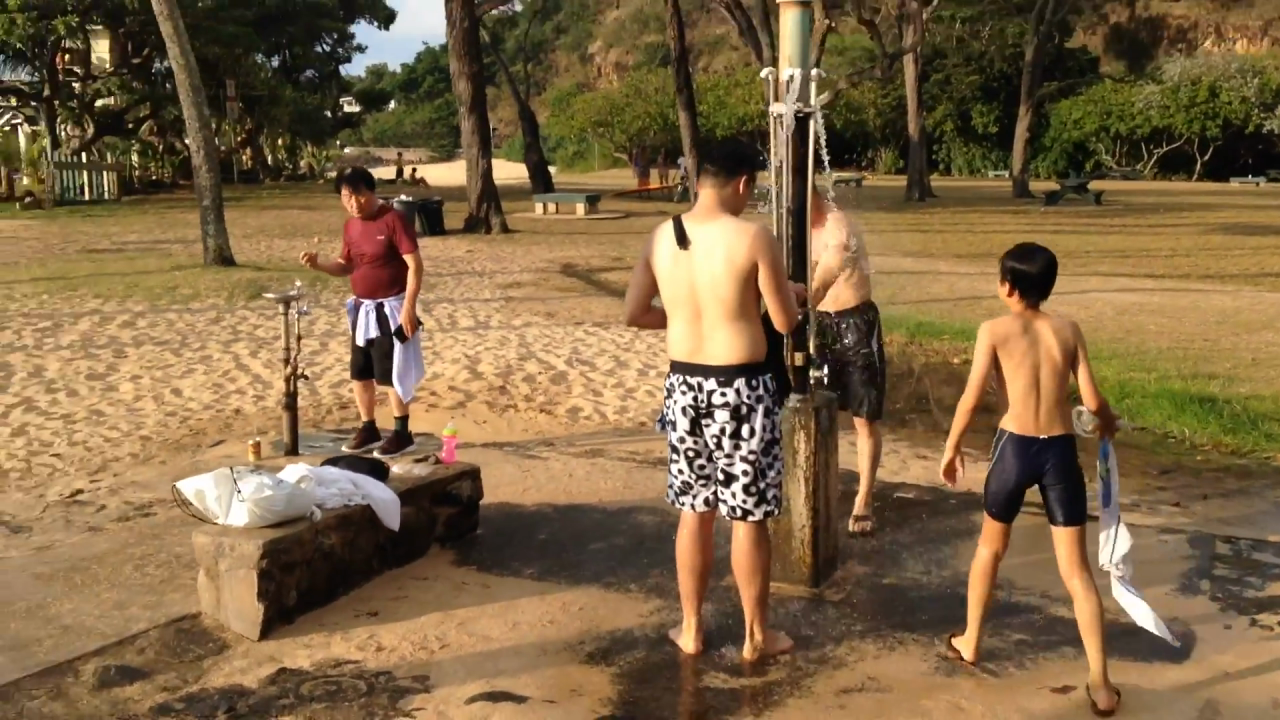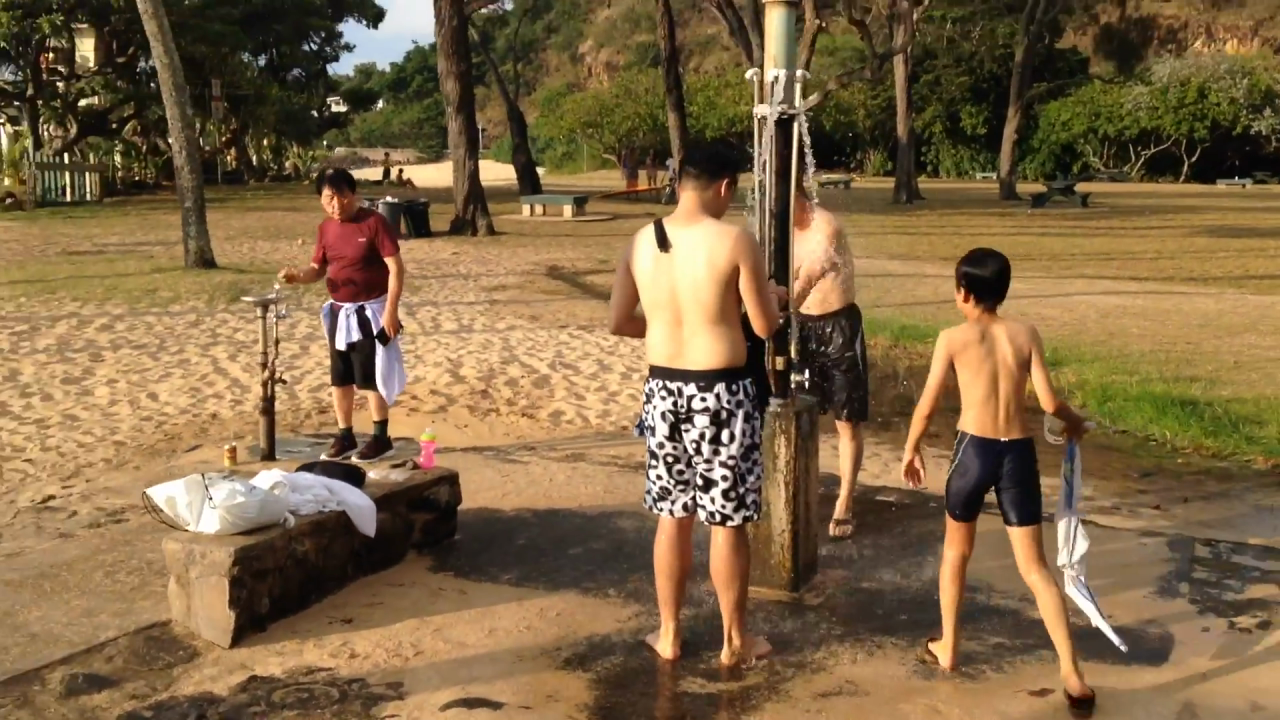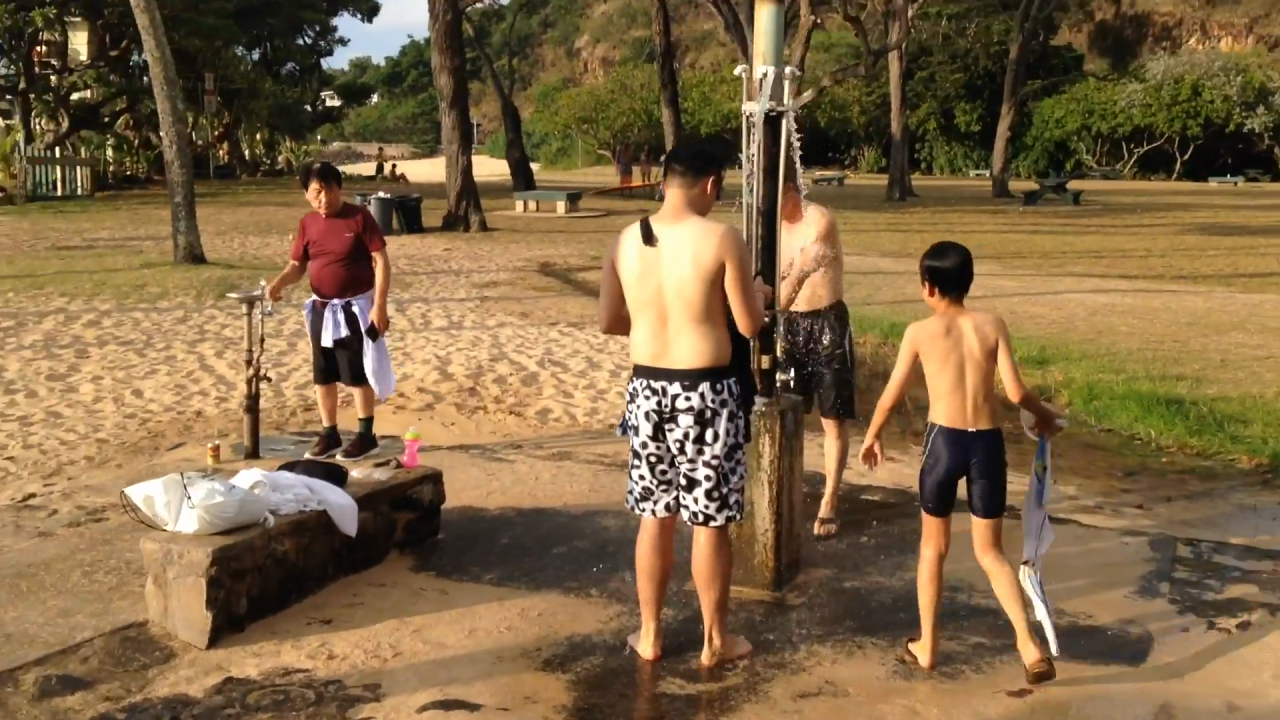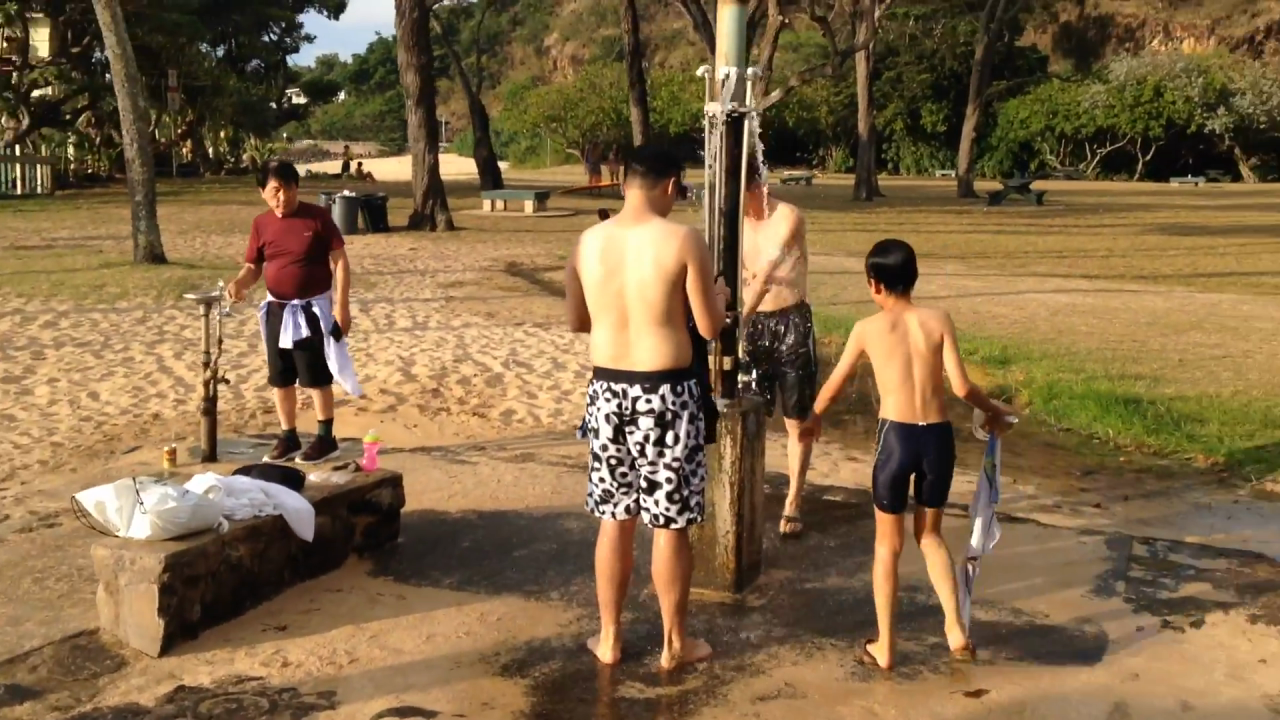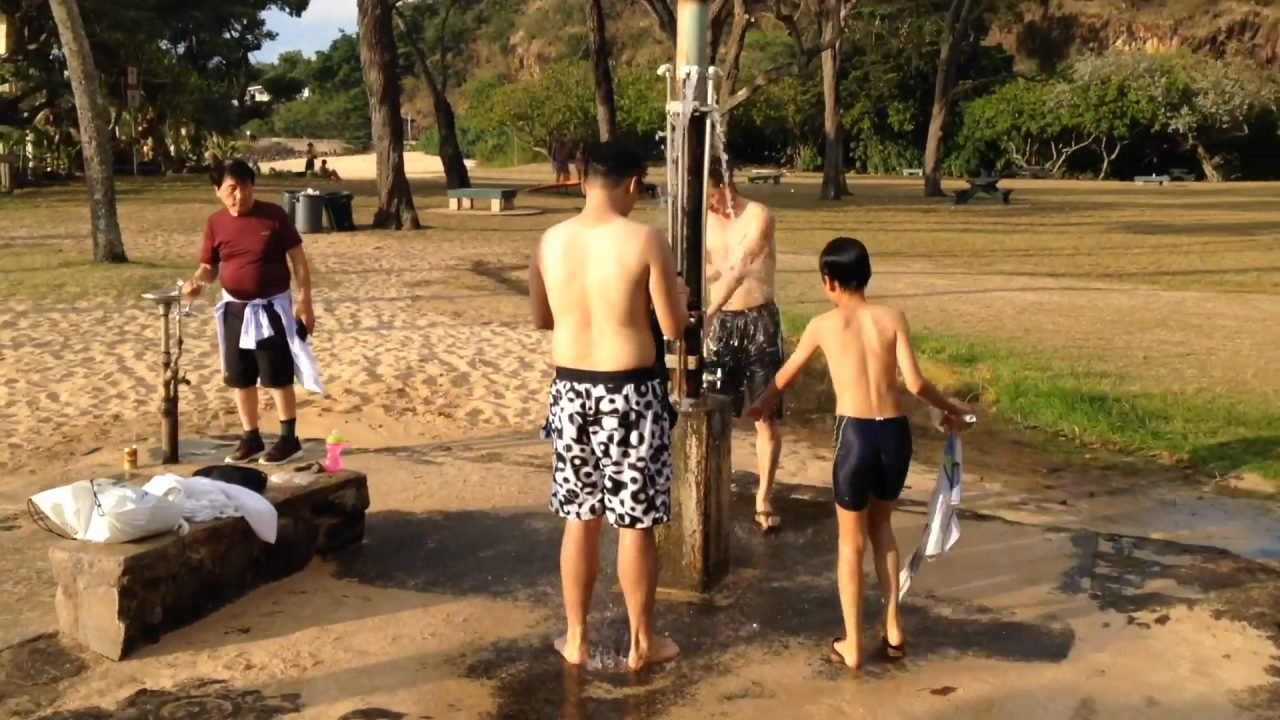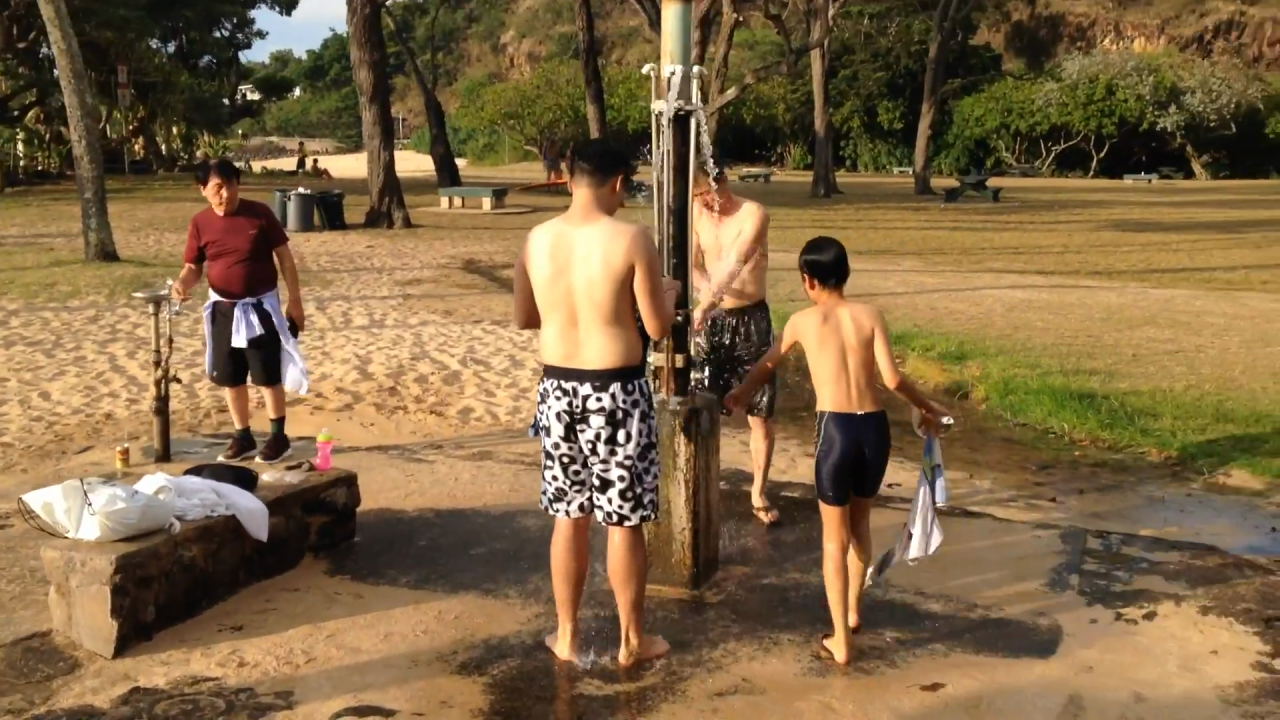
dt=0.1s
person 1, frame 1
left shoulder: (661, 237)
right shoulder: (754, 237)
left elbow: (633, 314)
right elbow: (784, 322)
right wrist: (792, 294)
left hip: (685, 384)
right hip: (741, 387)
left knee: (694, 510)
right knee: (749, 515)
left ankle: (691, 628)
right ankle: (757, 634)
person 1, frame 2
left shoulder: (641, 241)
right shoulder: (736, 240)
left elbow: (618, 322)
right elbow: (765, 327)
right wrist: (773, 296)
left hip: (664, 389)
right hip: (721, 391)
left knee: (673, 515)
right knee: (728, 521)
left ankle: (669, 633)
right ankle: (735, 640)
person 1, frame 3
left shoulder: (626, 239)
right shoulder: (722, 238)
left elbow: (609, 322)
right elbow: (750, 326)
right wrist: (758, 294)
left hip: (647, 388)
right hip: (705, 391)
left knee: (655, 516)
right knee: (710, 521)
left ankle: (649, 634)
right ankle: (715, 640)
person 1, frame 4
left shoulder: (588, 241)
right shoulder: (683, 240)
left elbow: (577, 321)
right elbow: (711, 328)
right wrist: (720, 294)
left hip: (607, 390)
right hip: (665, 393)
left knee: (615, 518)
right knee: (670, 523)
left ankle: (609, 637)
right ankle: (675, 643)
person 1, frame 5
left shoulder: (550, 240)
right shoulder: (646, 239)
left elbow: (542, 320)
right elbow: (673, 328)
right wrist: (681, 293)
left hip: (571, 391)
right hip: (629, 393)
left knee: (580, 518)
right knee: (636, 523)
left ankle: (576, 638)
right ankle: (642, 642)
person 1, frame 6
left shoulder: (536, 239)
right shoulder: (631, 239)
left elbow: (525, 319)
right elbow: (658, 328)
right wrist: (669, 293)
left hip: (558, 389)
right hip: (616, 391)
left knee: (569, 516)
right knee: (624, 521)
left ankle: (566, 634)
right ankle: (633, 640)
person 2, frame 1
left shoulder: (994, 330)
right shoulder: (1068, 330)
left elbow: (971, 397)
right elbow: (1092, 399)
left wrist: (951, 448)
right wrist: (1108, 420)
left hip: (1015, 448)
right hip: (1061, 450)
left knee: (991, 545)
right knee: (1076, 569)
left ankle: (969, 640)
person 2, frame 2
left shoulder: (952, 338)
right shoulder: (1026, 333)
left elbow: (927, 405)
right elbow: (1050, 402)
left wrist: (911, 450)
right wrist: (1075, 423)
left hip: (974, 451)
right hip: (1019, 453)
left knee: (956, 549)
right knee: (1035, 566)
left ankle: (946, 648)
right ankle: (1073, 675)
person 2, frame 3
left shoulder: (920, 331)
right shoulder: (993, 324)
left elbow: (890, 396)
right elbow: (1016, 392)
left wrist: (871, 437)
right wrist: (1044, 415)
left hip: (945, 442)
right hip: (988, 444)
left knee: (933, 546)
right knee: (990, 551)
left ankle: (925, 647)
right ankle: (1031, 648)
person 2, frame 4
left shoulder: (868, 327)
right shoulder: (939, 320)
left elbow: (833, 385)
right elbow: (962, 387)
left wrist: (813, 422)
right wrist: (995, 411)
left hip: (896, 437)
right hip: (938, 437)
left knee: (888, 544)
right knee: (930, 536)
left ankle: (883, 648)
right ankle: (955, 631)
person 2, frame 5
left shoulder: (823, 324)
right shoulder: (892, 317)
left elbow: (785, 376)
right elbow: (915, 383)
left wrist: (760, 405)
right wrist: (950, 408)
left hip: (854, 432)
right hip: (895, 432)
left knee: (851, 541)
right knee: (880, 526)
left ankle: (852, 645)
right ankle: (893, 628)
person 2, frame 6
left shoulder: (803, 320)
right shoulder: (870, 314)
left elbow: (764, 367)
right elbow: (893, 379)
left wrist: (740, 395)
right wrist: (928, 408)
left hip: (835, 427)
right hip: (874, 426)
left knee: (835, 537)
right knee: (858, 524)
left ankle: (840, 641)
right ankle: (852, 611)
person 3, frame 1
left shoulder: (839, 229)
right shoulder: (804, 224)
left elbow: (819, 287)
left hip: (856, 322)
right hip: (822, 321)
left knee: (865, 419)
left ankle: (863, 501)
person 3, frame 2
left shoulder: (826, 227)
left elbow: (804, 285)
right elbow: (790, 279)
left hip: (840, 327)
right hip: (804, 325)
left knee: (848, 424)
left ankle: (844, 505)
person 3, frame 3
left shoulder: (819, 220)
right shoulder: (774, 221)
left elbow: (798, 277)
right elbow: (782, 273)
left hip: (827, 323)
right hip: (791, 322)
left knee: (834, 420)
left ankle: (829, 503)
person 3, frame 4
left shoulder: (788, 217)
right shoulder: (737, 220)
left elbow: (767, 272)
right elbow: (745, 273)
left wrist: (738, 319)
left hip: (792, 323)
right hip: (754, 323)
left knee: (797, 419)
left ankle: (792, 503)
person 3, frame 5
left shoulder: (758, 216)
right shoulder: (704, 217)
left elbow: (738, 271)
right elbow: (702, 268)
left wrist: (706, 315)
left hip: (759, 322)
right hip: (722, 322)
left knee: (767, 419)
left ankle: (764, 499)
person 3, frame 6
left shoulder: (753, 214)
right shoulder: (695, 215)
left elbow: (733, 266)
right elbow: (693, 263)
left wrist: (703, 308)
right wrist: (704, 303)
left hip: (751, 321)
right hip: (713, 321)
left knee: (761, 417)
left ankle: (759, 494)
person 4, frame 1
left shoulder: (393, 219)
right shoulder: (351, 225)
left elbow: (415, 265)
right elbow: (345, 266)
left wrist: (408, 307)
right wrist: (317, 263)
left hip: (390, 308)
right hip: (362, 308)
left knee: (392, 374)
right knee: (360, 372)
left ankle: (402, 434)
right ankle: (368, 430)
person 4, frame 2
left shoulder: (374, 222)
right shoulder: (326, 228)
left elbow: (395, 267)
right elbow: (318, 269)
left wrist: (391, 310)
right wrist: (296, 275)
left hip: (369, 312)
right hip: (339, 312)
left knee: (371, 378)
right knee: (340, 378)
left ankle: (381, 439)
right ankle: (345, 436)
person 4, frame 3
left shoulder: (359, 217)
right shoulder: (307, 223)
left elbow: (381, 261)
right elbow: (297, 266)
left wrist: (379, 304)
right wrist: (279, 282)
left hip: (355, 308)
right hip: (321, 308)
left knee: (358, 375)
right knee: (322, 376)
left ankle: (366, 436)
right ankle: (329, 435)
person 4, frame 4
left shoulder: (317, 217)
right shoulder: (261, 224)
left elbow: (340, 260)
right elbow: (253, 267)
left wrist: (341, 304)
right wrist: (238, 285)
left hip: (313, 308)
right hip: (277, 309)
left knee: (316, 377)
right knee: (280, 378)
left ankle: (326, 439)
right ankle: (288, 438)
person 4, frame 5
left shoulder: (273, 215)
right shoulder: (215, 223)
left elbow: (298, 258)
right elbow: (209, 267)
left wrist: (304, 301)
right wrist: (195, 281)
left hip: (273, 307)
right hip: (235, 310)
left knee: (278, 377)
right knee: (239, 379)
left ankle: (289, 440)
right ankle: (251, 439)
person 4, frame 6
left shoulder: (260, 214)
right shoulder: (200, 223)
left elbow: (284, 256)
right elbow: (193, 267)
left wrist: (295, 299)
right wrist: (182, 284)
left hip: (260, 306)
right hip: (223, 309)
left knee: (268, 375)
right knee: (229, 377)
left ankle: (278, 437)
right ankle: (243, 437)
